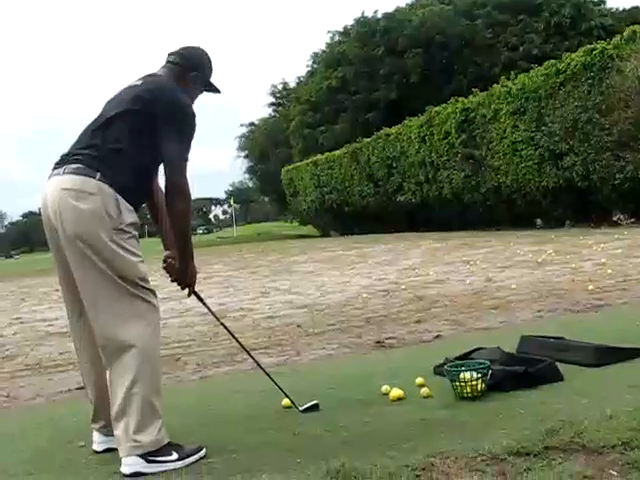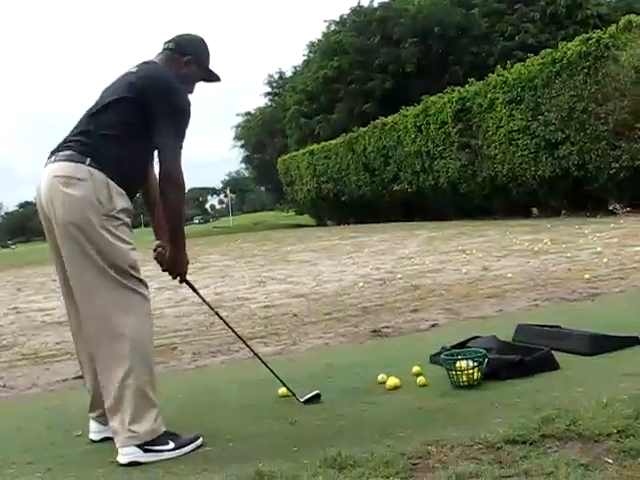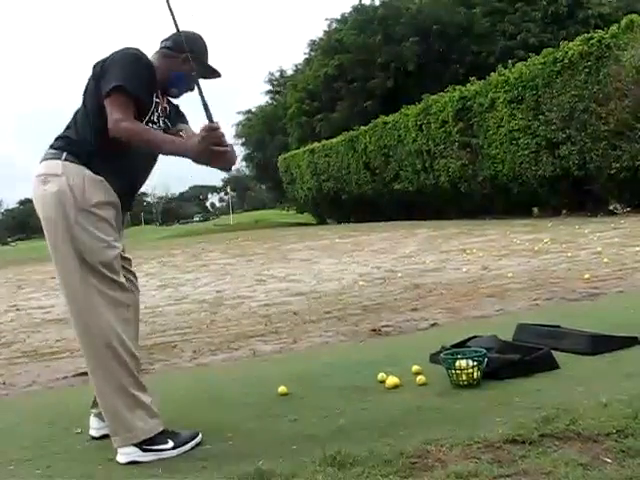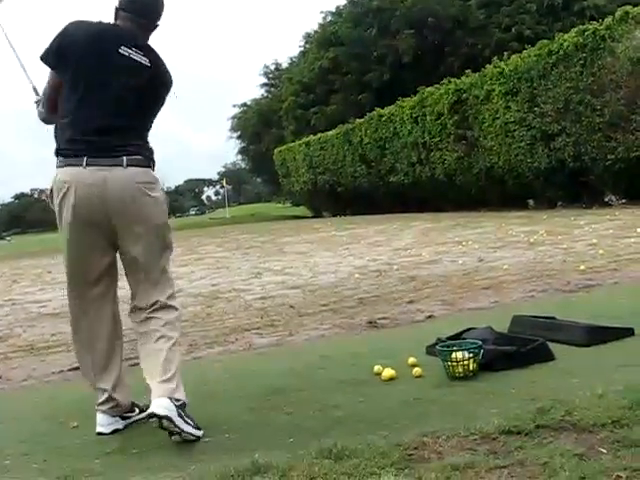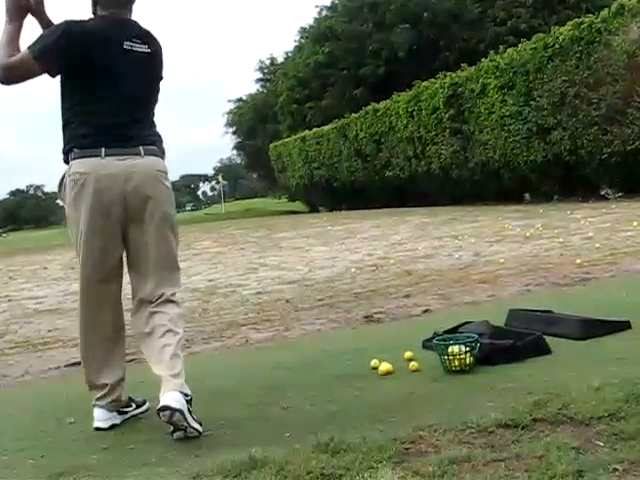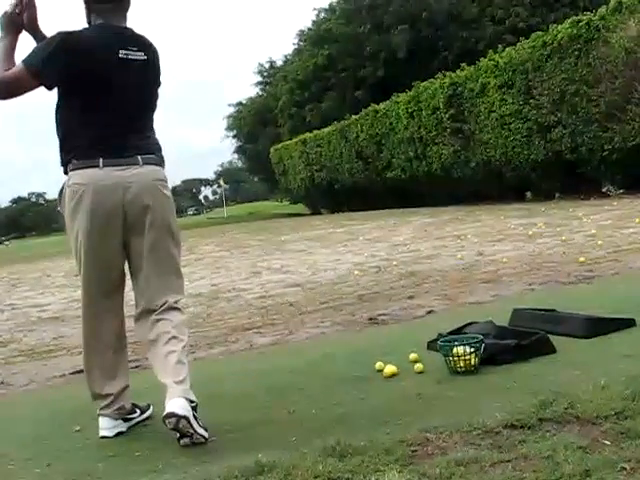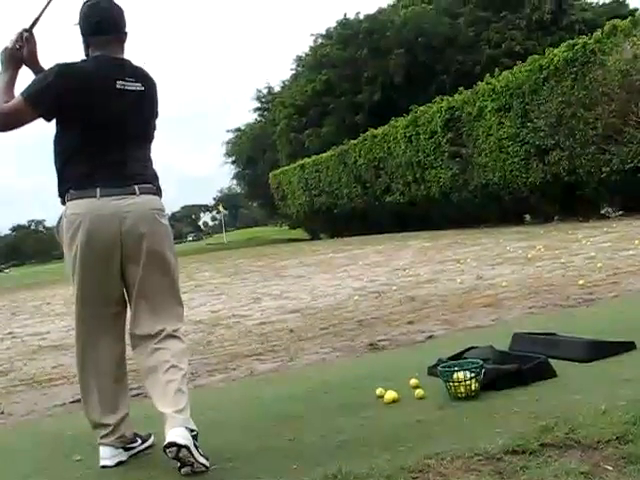
dt=0.7s
person 1, frame 1
left shoulder: (138, 93)
right shoulder: (175, 104)
left elbow: (148, 181)
right elbow: (176, 190)
left wrist: (169, 248)
right wrist: (185, 258)
left hip: (60, 193)
right hip: (91, 199)
left knee: (94, 321)
right knee: (133, 318)
left ankle: (109, 426)
person 1, frame 2
left shoulder: (137, 82)
right shoulder: (167, 90)
left elbow: (145, 172)
right elbow: (170, 175)
left wrist: (161, 238)
right wrist: (177, 246)
left hip: (58, 182)
right hip: (85, 187)
left knee: (91, 309)
right knee: (122, 307)
left ankle: (107, 413)
right ankle: (139, 435)
person 1, frame 3
left shoulder: (165, 106)
right shoulder: (130, 62)
left elbow: (190, 140)
right elbow: (119, 127)
left wrist: (212, 147)
right wrist: (191, 148)
left hip: (97, 194)
right hip: (73, 183)
left knee: (116, 301)
right knee: (105, 308)
left ankle: (108, 411)
right ankle: (137, 435)
person 1, frame 4
right shoulder: (158, 71)
left elbow: (49, 106)
left wrist: (50, 113)
left hip: (75, 177)
right hip: (134, 178)
left knee: (90, 298)
right knee: (154, 295)
left ankle: (112, 405)
right ankle: (166, 395)
person 1, frame 5
right shoulder: (150, 45)
left hip: (91, 171)
right hip: (147, 167)
left knee: (98, 293)
right knee: (158, 288)
left ankle: (108, 399)
right ankle: (173, 389)
person 1, frame 6
left shoulder: (70, 45)
right shoulder: (147, 52)
left hip: (90, 182)
right hip: (146, 177)
left knee: (100, 301)
right knee: (161, 296)
left ankle: (114, 408)
right ankle: (178, 396)
person 1, frame 7
left shoulder: (69, 78)
right shoulder: (144, 83)
right wrist: (38, 69)
left hip: (87, 211)
right hip: (143, 205)
left knee: (97, 330)
right knee: (159, 323)
left ankle: (113, 437)
right ankle: (178, 426)
